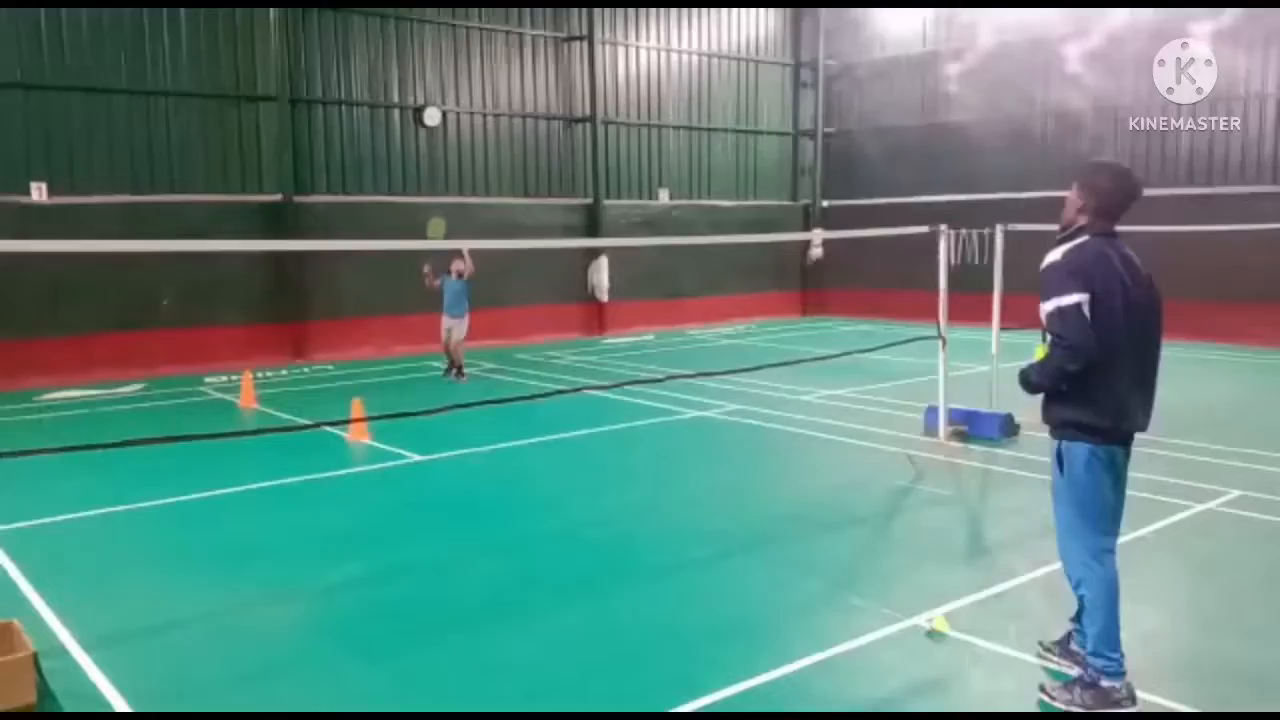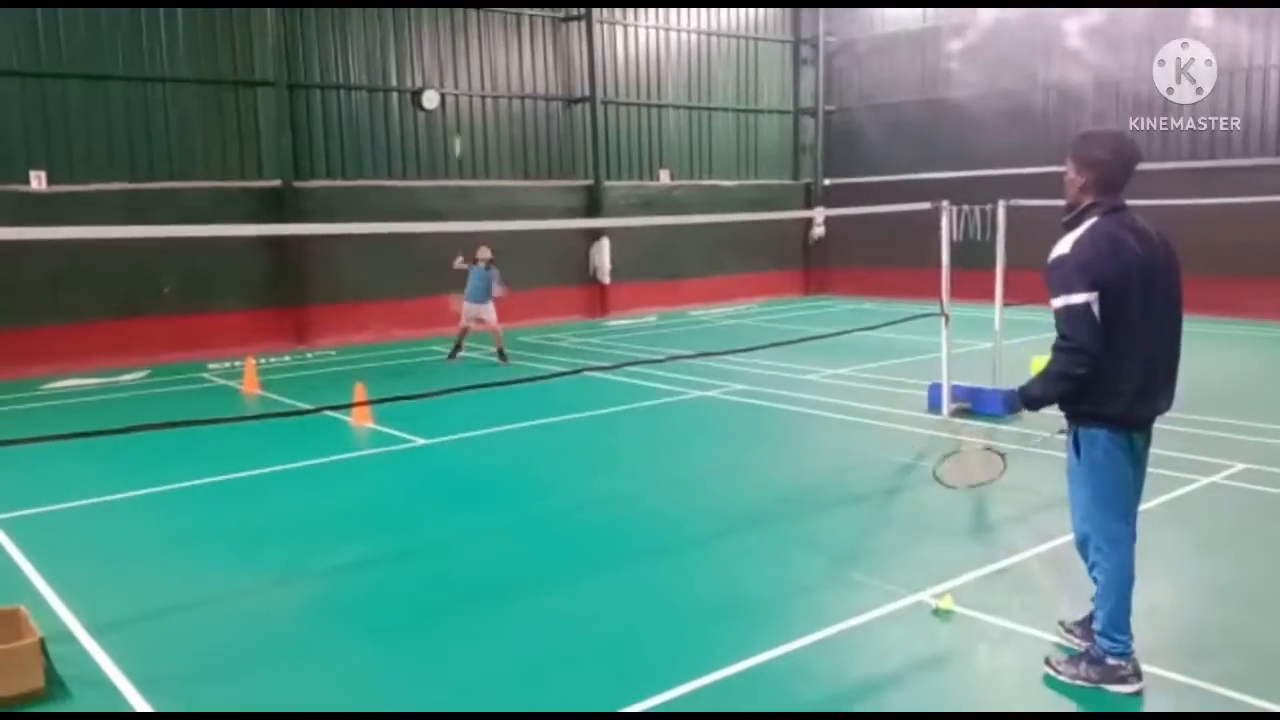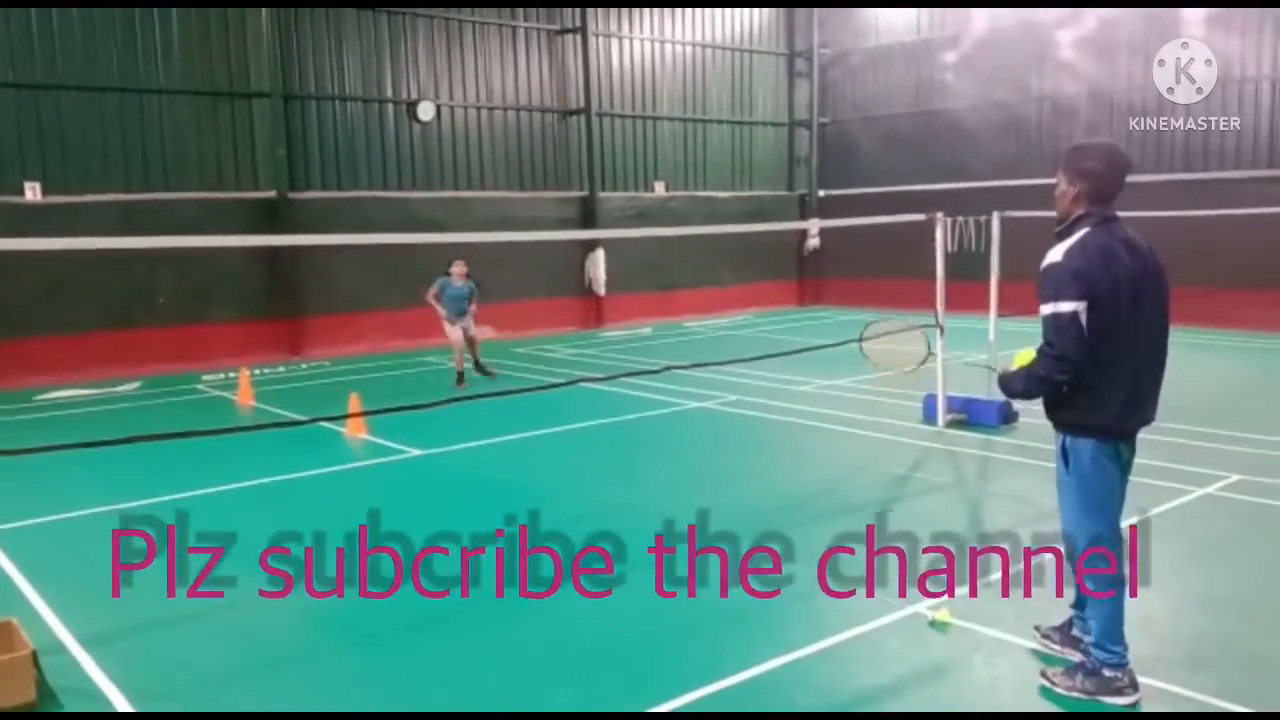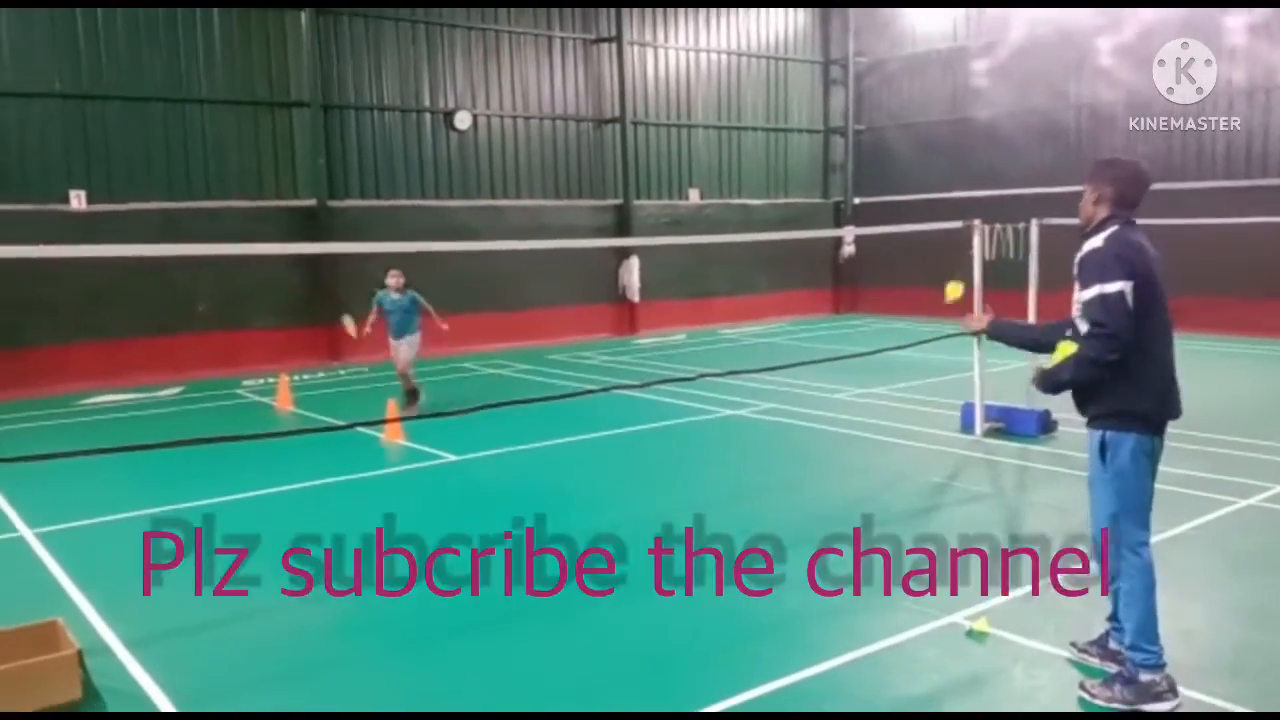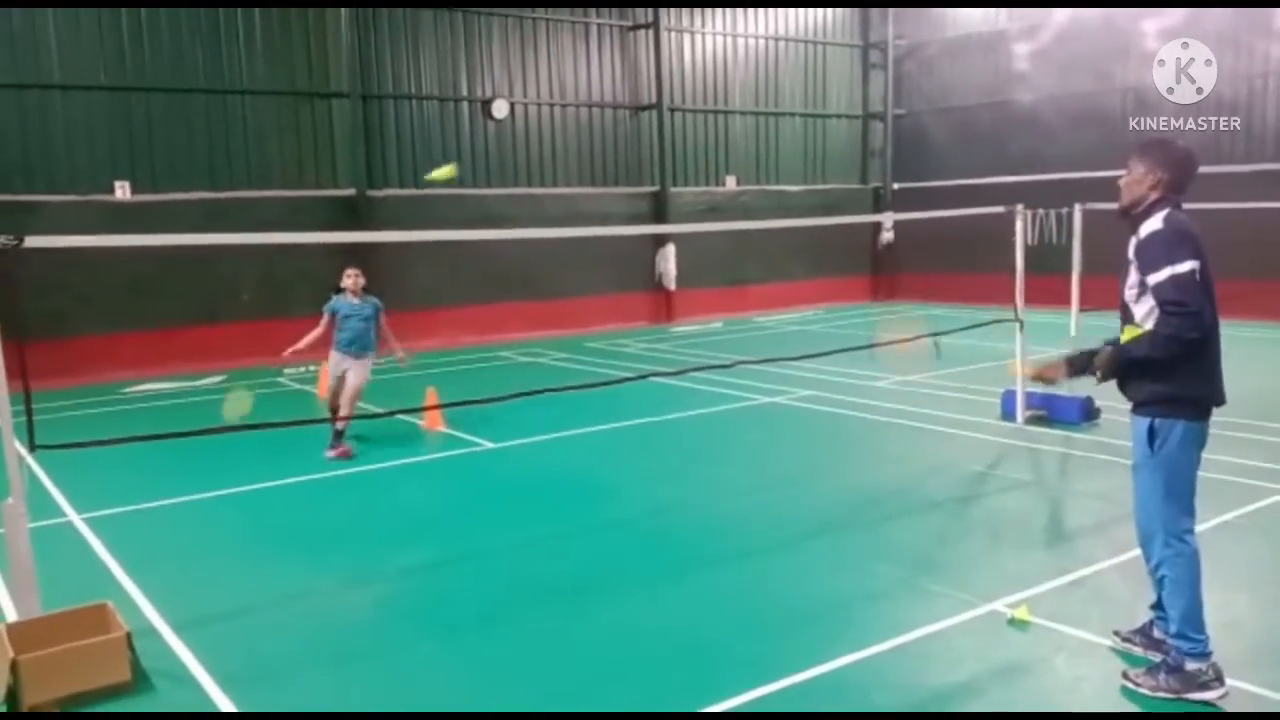
dt=0.7s
person 1, frame 1
left shoulder: (1067, 262)
right shoulder: (1132, 267)
left elbow: (1073, 349)
right elbow: (1135, 348)
left wrist: (1032, 376)
left hip: (1083, 427)
right hip: (1119, 423)
left knee: (1087, 546)
right knee: (1094, 540)
left ankle: (1107, 679)
right ankle: (1085, 641)
person 1, frame 2
left shoulder: (1078, 250)
right shoulder: (1152, 240)
left elbow: (1078, 350)
right elbow: (1156, 327)
left wrist: (1034, 393)
left hip: (1101, 413)
right hip: (1141, 405)
left knee: (1101, 530)
right knee: (1114, 525)
left ankle: (1113, 657)
right ankle: (1104, 622)
person 1, frame 3
left shoulder: (1069, 260)
right shoulder: (1139, 251)
left elbow: (1061, 357)
right elbow: (1142, 338)
left wrist: (1015, 382)
left hip: (1088, 423)
right hip: (1126, 413)
left knee: (1092, 542)
right knee: (1093, 533)
left ankle: (1109, 668)
right ankle: (1084, 627)
person 1, frame 4
left shoulder: (1104, 251)
right shoulder: (1131, 249)
left elbow: (1105, 343)
right elbow: (1073, 333)
left wrist: (1052, 378)
right wrist: (995, 327)
left hip: (1122, 417)
right hip: (1139, 411)
left knee: (1120, 540)
right knee: (1120, 535)
left ankle: (1147, 674)
right ankle: (1123, 637)
person 1, frame 5
left shoulder: (1162, 234)
right shoulder: (1158, 235)
left elbow: (1185, 323)
left wrist: (1118, 356)
right wrist: (1075, 363)
left hip: (1169, 405)
right hip: (1167, 401)
left knee: (1167, 528)
right knee: (1159, 524)
left ankle: (1192, 663)
right ankle: (1166, 624)
